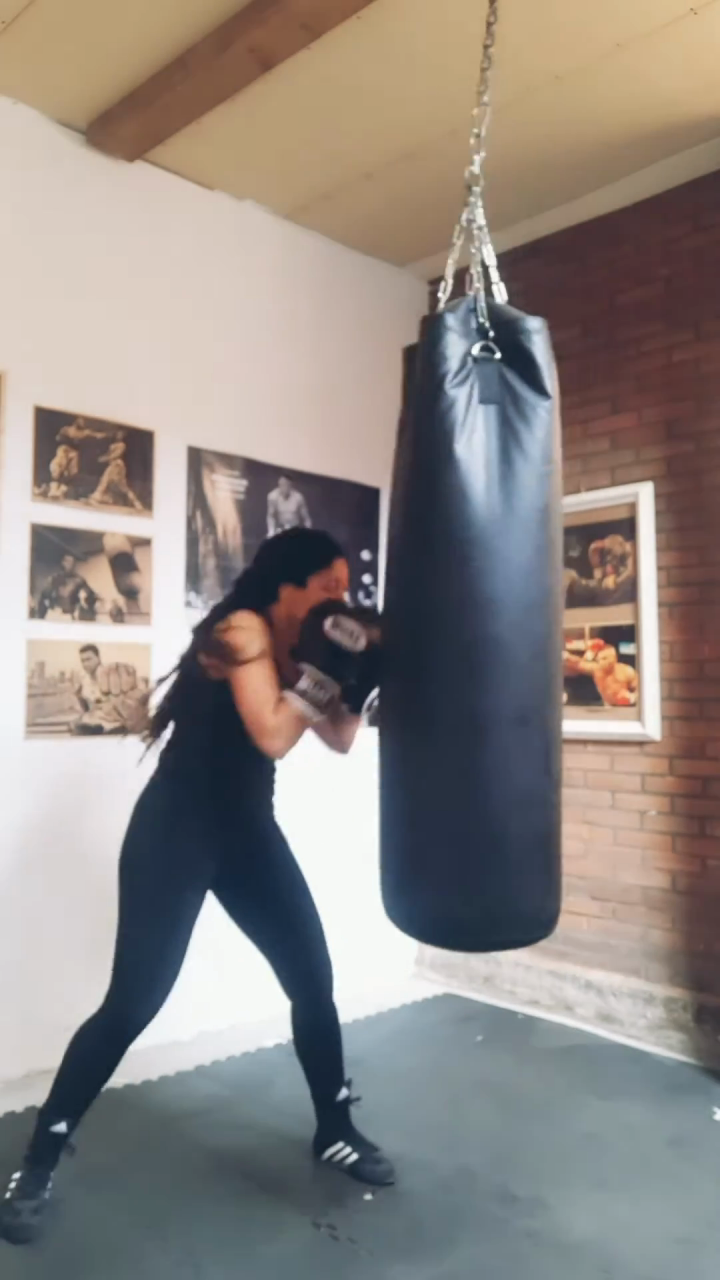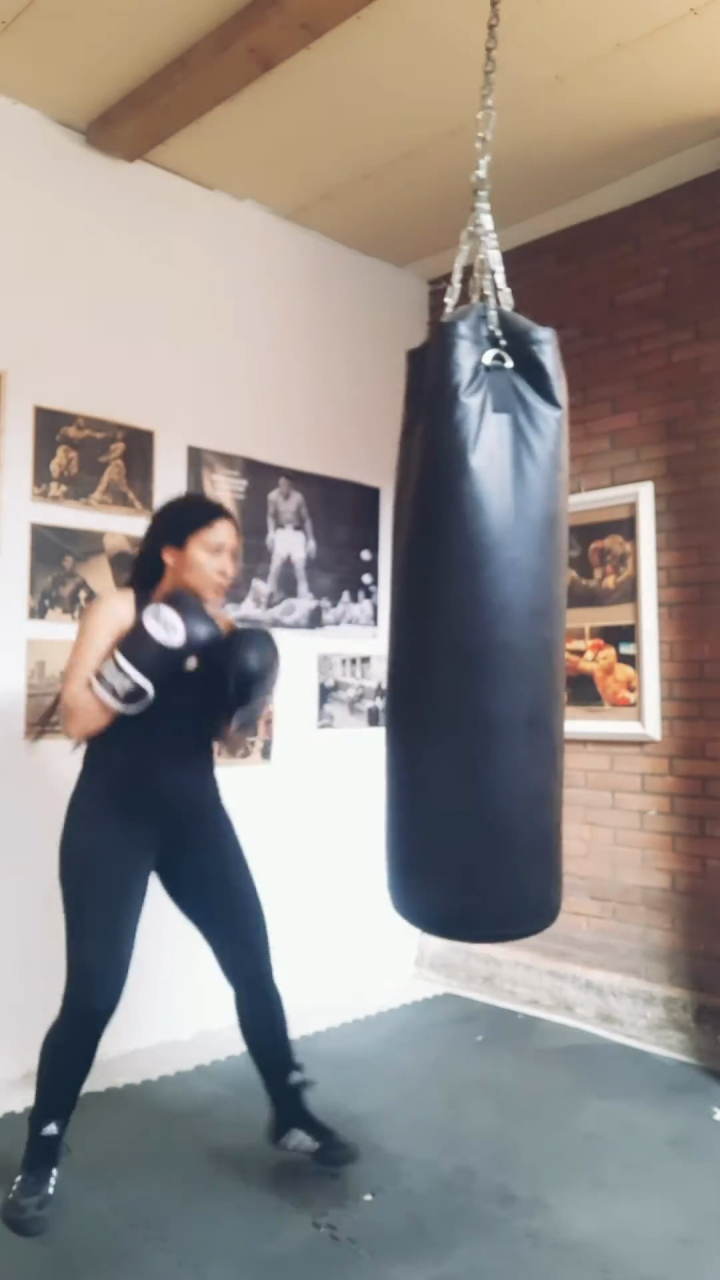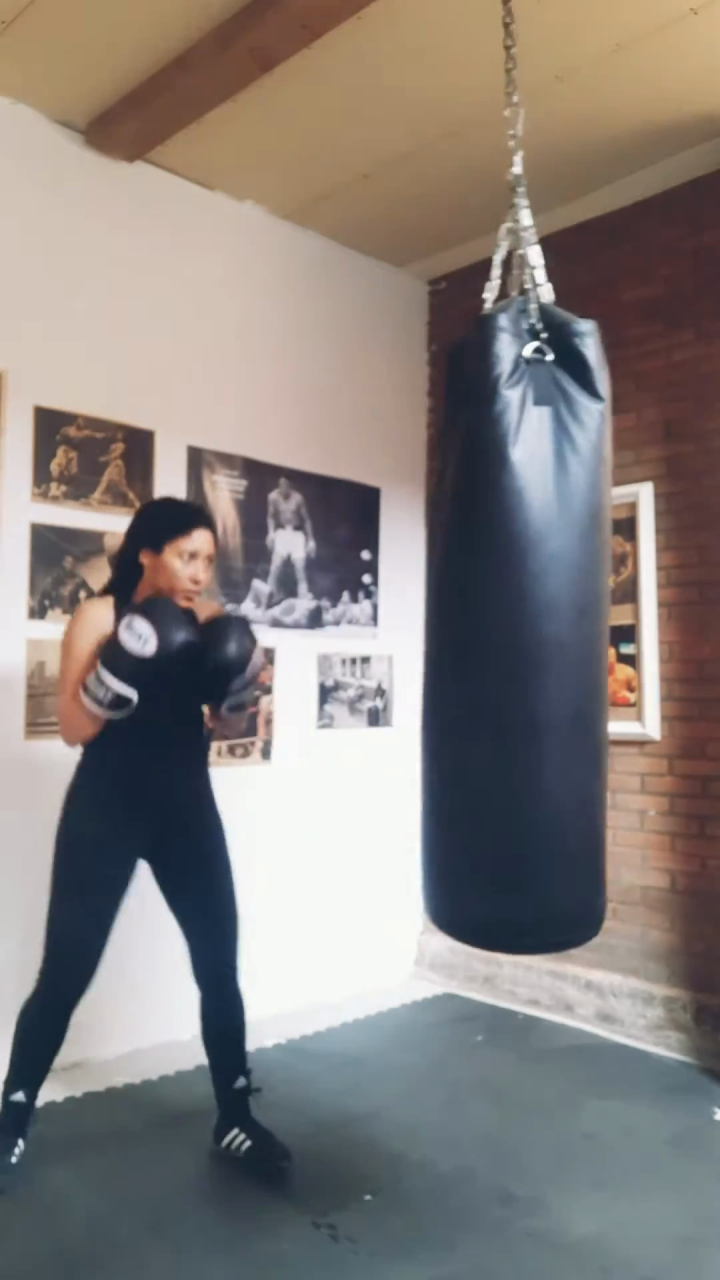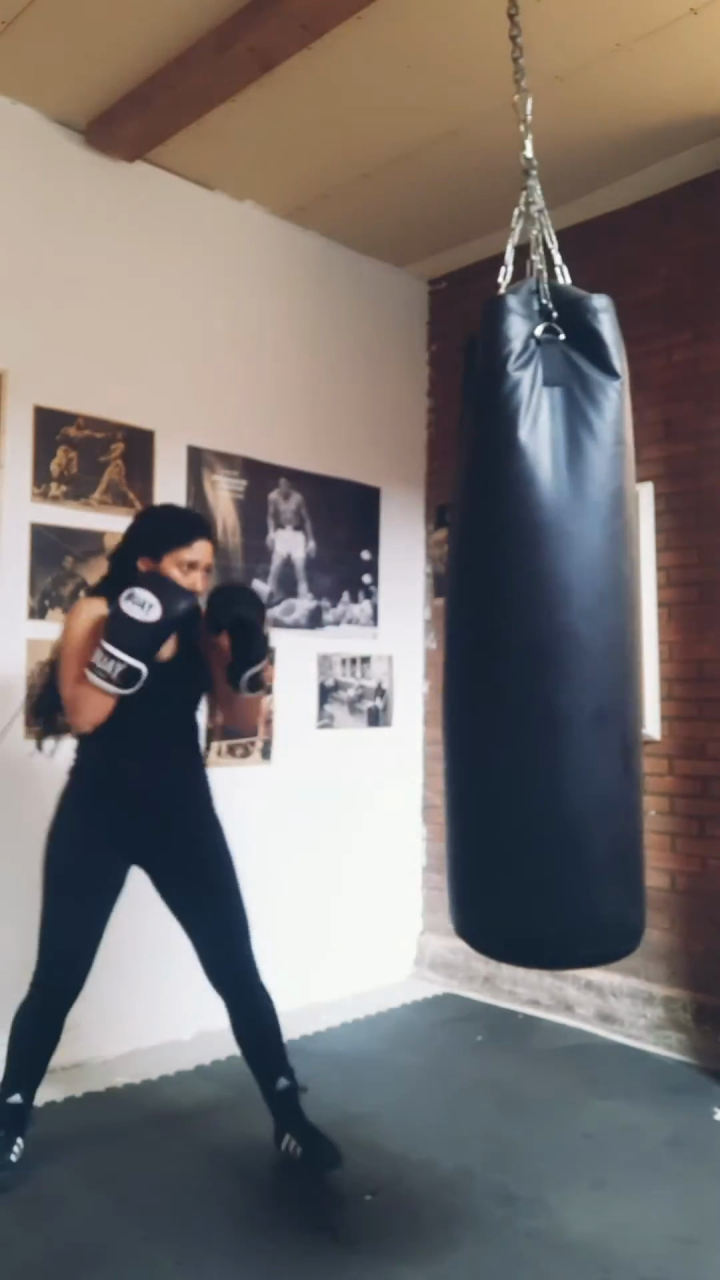
dt=0.5s
person 1, frame 1
left shoulder: (301, 646)
right shoulder: (245, 633)
left elbow: (341, 737)
right elbow: (272, 737)
left wrist: (357, 672)
right wrist: (327, 668)
left hip: (248, 829)
right hip: (176, 829)
left knee: (313, 979)
right knee: (132, 1003)
left ankle: (335, 1131)
person 1, frame 2
left shoulder: (218, 628)
right shoulder: (118, 611)
right elbow: (78, 719)
left wrist: (249, 691)
right wrist: (145, 654)
left hip: (196, 816)
right hip: (110, 818)
left knee: (255, 969)
right knee: (92, 997)
left ankle: (291, 1114)
person 1, frame 3
left shoulder: (202, 622)
right shoulder: (101, 616)
left elbow: (222, 717)
right elbow: (75, 729)
left wrist: (239, 667)
right wrist: (127, 661)
left hip: (188, 809)
right hip: (105, 812)
left knee: (220, 970)
right knee: (66, 975)
left ankle: (234, 1117)
person 1, frame 4
left shoulder: (204, 627)
right shoulder: (96, 616)
left elbow: (242, 723)
right elbow: (81, 716)
left wrist: (247, 653)
right wrist: (131, 637)
left hip: (182, 814)
right hip: (97, 817)
left knee: (236, 970)
right knee: (58, 978)
left ankle: (289, 1116)
